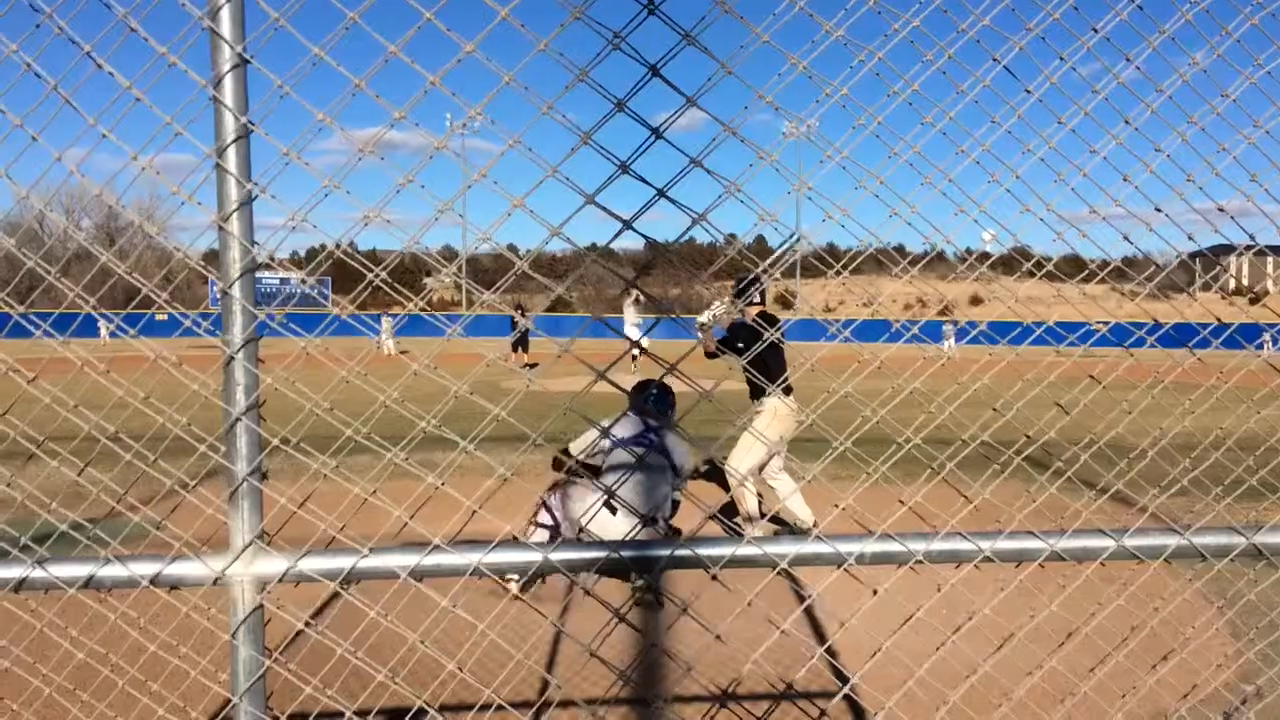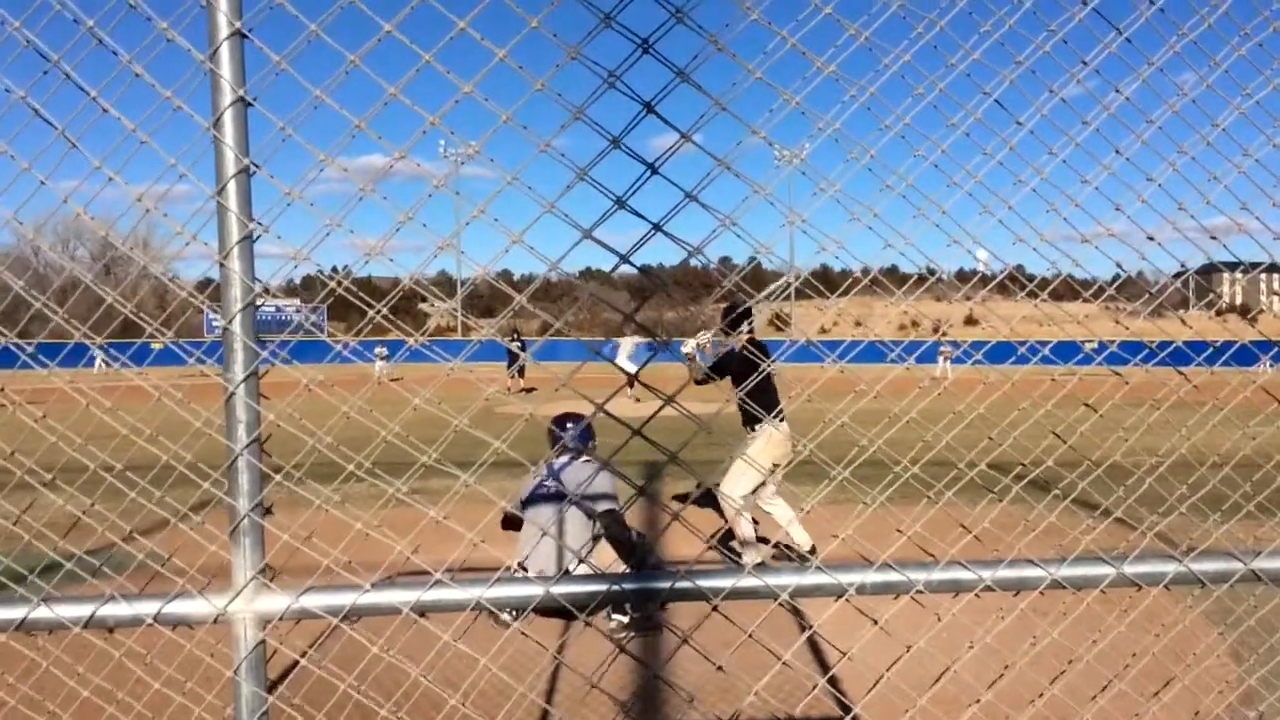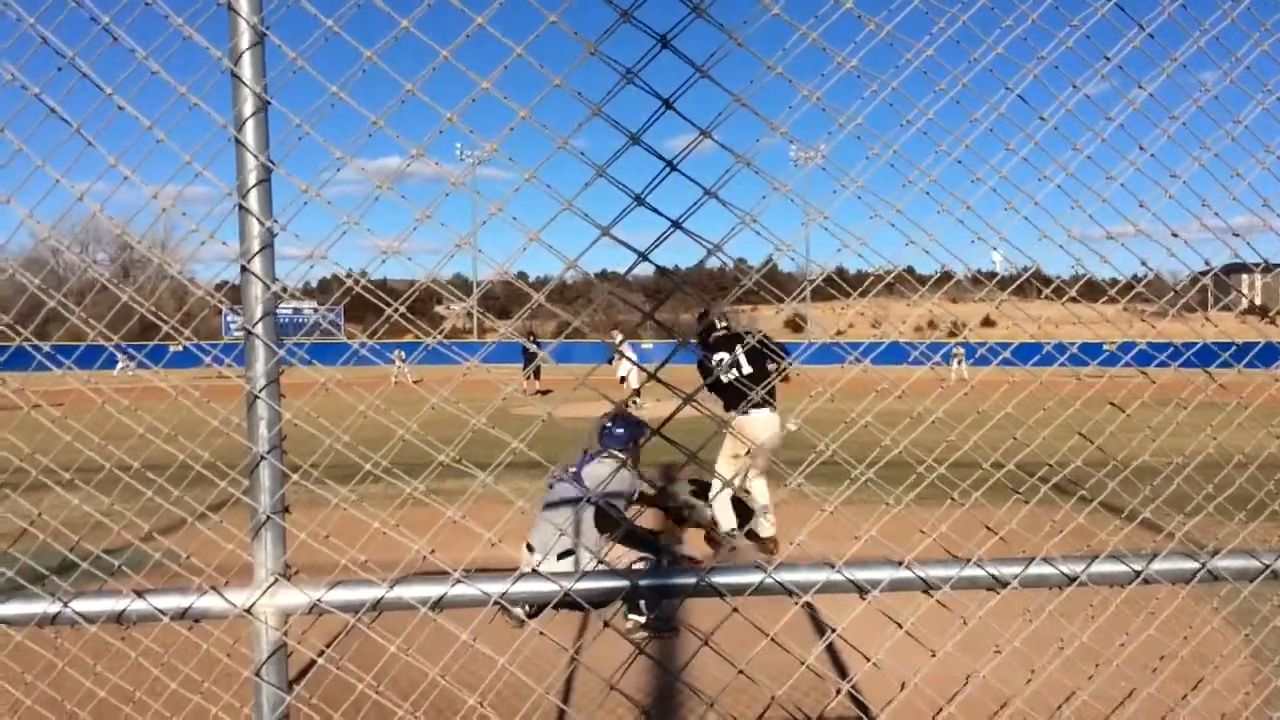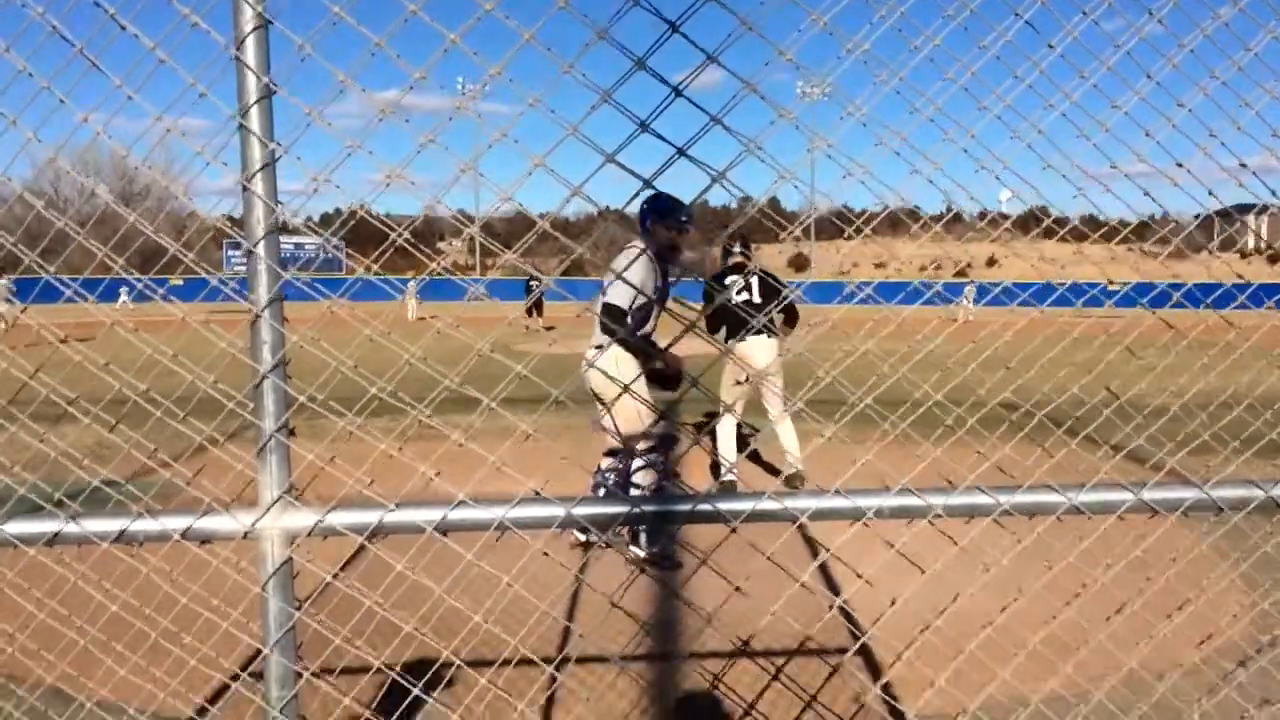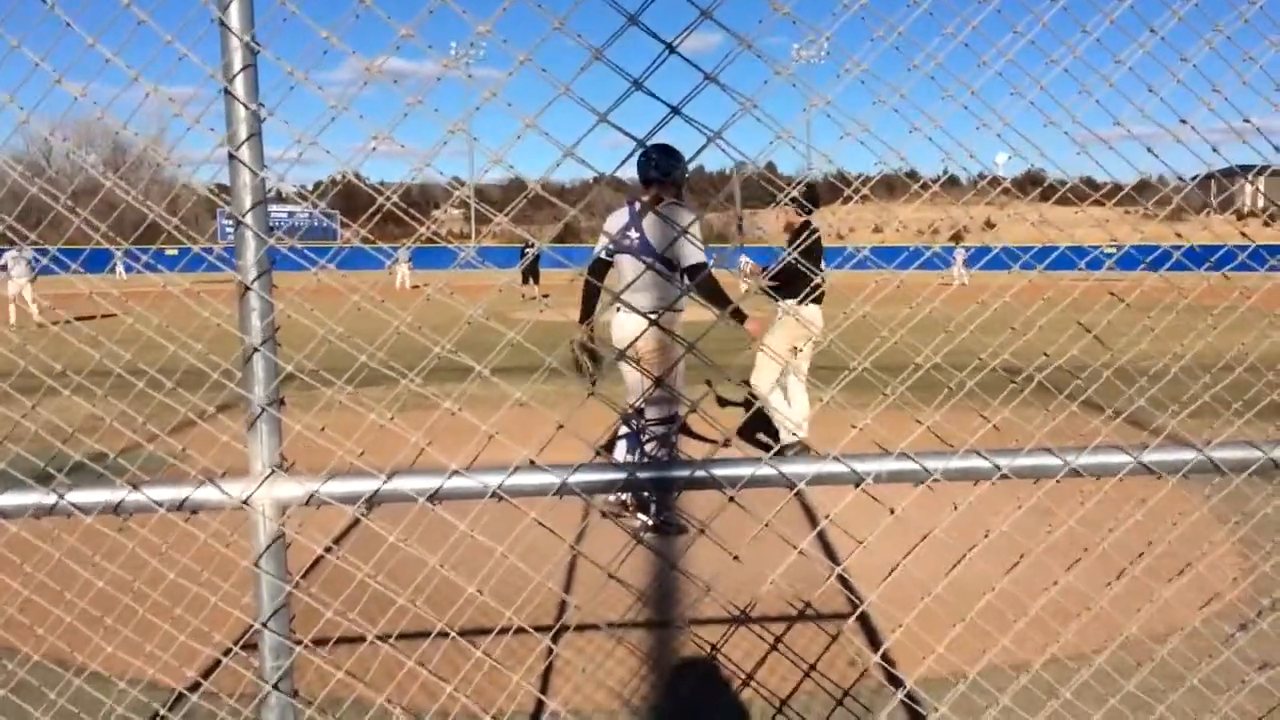
dt=1s
person 1, frame 1
left shoulder: (614, 426)
right shoulder: (681, 448)
left elbow: (560, 462)
left hip: (598, 524)
right hip: (645, 539)
left knee: (556, 496)
left ankle: (520, 576)
right ankle: (644, 577)
person 1, frame 2
left shoulder: (537, 476)
right shoulder: (597, 473)
left elbow: (508, 522)
right elbow: (613, 527)
right wrist: (646, 573)
right knee: (632, 540)
right ankle: (624, 616)
person 1, frame 3
left shoulder: (584, 464)
right shoulder: (619, 469)
right elbow: (609, 522)
right wrist: (660, 543)
left hip: (536, 566)
right hip: (572, 568)
right knee: (653, 547)
left ankle: (526, 601)
right ankle: (645, 616)
person 1, frame 4
left shoulder: (653, 262)
right shoulder: (638, 260)
right elbow: (611, 321)
left wrist: (655, 357)
right wrist: (657, 356)
left hip: (613, 363)
right hip: (616, 364)
left knee: (622, 447)
right knee: (651, 446)
left ankle: (592, 526)
right ankle: (644, 542)
person 1, frame 5
left shoulder: (619, 218)
right shoulder: (679, 217)
left elbow: (594, 275)
right elbow: (700, 279)
left wrist: (585, 324)
right wrist: (742, 318)
left hip: (623, 323)
right hip: (657, 328)
left knee: (637, 410)
right knee: (661, 418)
left ankle: (625, 489)
right ankle: (653, 509)
person 2, frame 1
left shoulder: (769, 323)
right shoulder: (746, 330)
left elbow: (741, 334)
right elbow: (712, 351)
left wrist: (723, 318)
right wrist: (706, 329)
left hip: (777, 408)
right hip: (767, 408)
left knee: (737, 467)
right knee: (772, 469)
left ankle: (755, 533)
right ankle: (806, 523)
person 2, frame 2
left shoulder: (752, 351)
right shoulder: (744, 353)
left elbow: (709, 374)
right elbow: (703, 376)
left wrist: (696, 353)
right wrist: (692, 357)
left hip: (769, 435)
right hip: (766, 434)
left knee: (729, 492)
right knee: (766, 495)
left ankle: (752, 558)
right ankle: (804, 547)
person 2, frame 3
left shoulder: (705, 361)
right shoulder: (752, 340)
right elbow: (783, 361)
right wrist: (767, 372)
left hip: (743, 424)
right hip: (770, 421)
left knee: (722, 485)
right knee: (756, 476)
left ankle: (728, 535)
right ankle: (767, 534)
person 2, frame 4
left shoulder: (715, 282)
right shoulder: (767, 278)
left elbow: (713, 328)
right elbow: (791, 315)
left wrist: (712, 314)
left hip: (740, 349)
right hip: (769, 347)
left knee: (728, 416)
right knee: (779, 412)
left ankle: (729, 476)
right ankle: (795, 470)
person 2, frame 5
left shoulder: (802, 234)
right shoulder: (810, 234)
left elbow: (787, 272)
left wrist: (759, 273)
right wrist: (762, 285)
left hip: (795, 312)
right hip: (810, 314)
left knee: (762, 380)
right knee: (795, 382)
left ankle: (793, 439)
right ankle: (793, 444)
